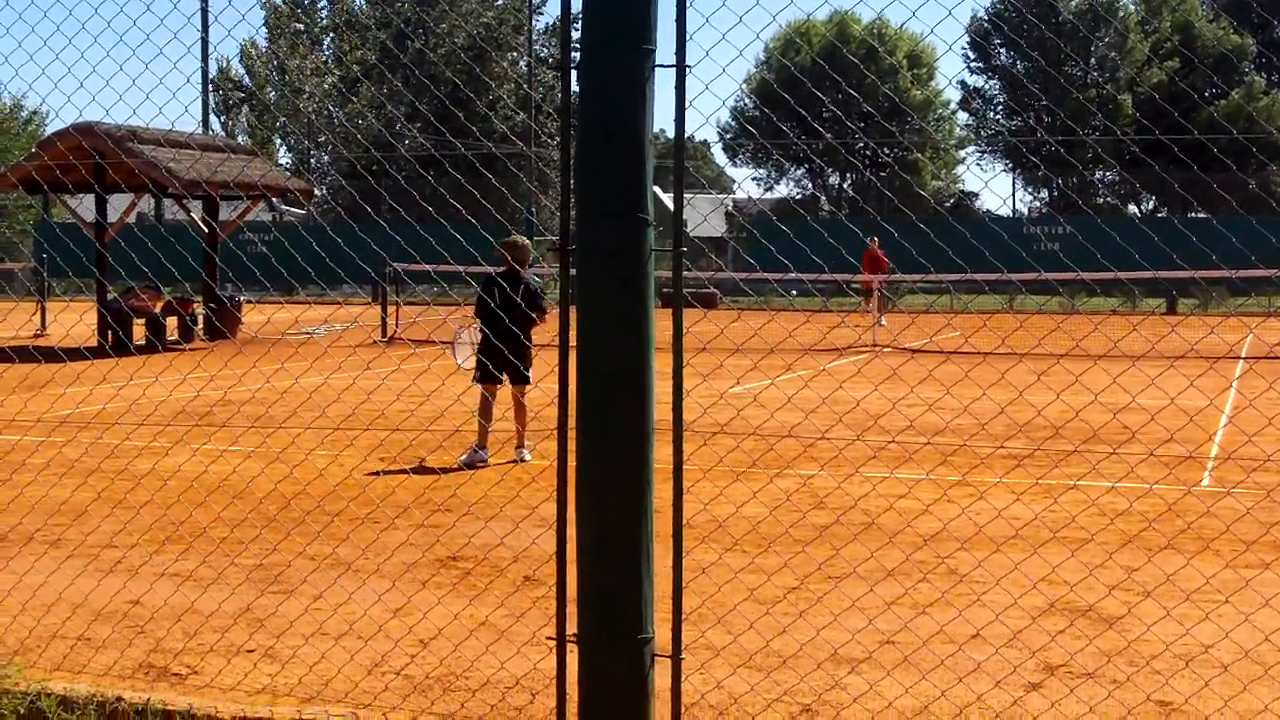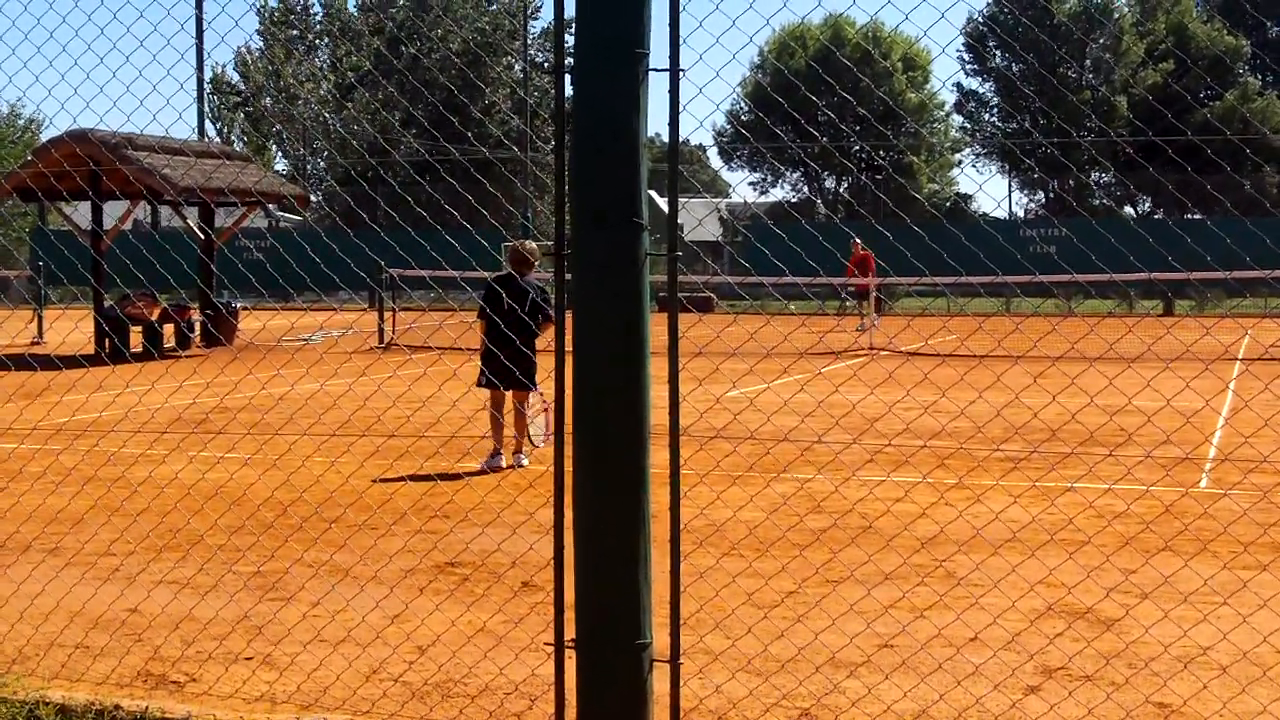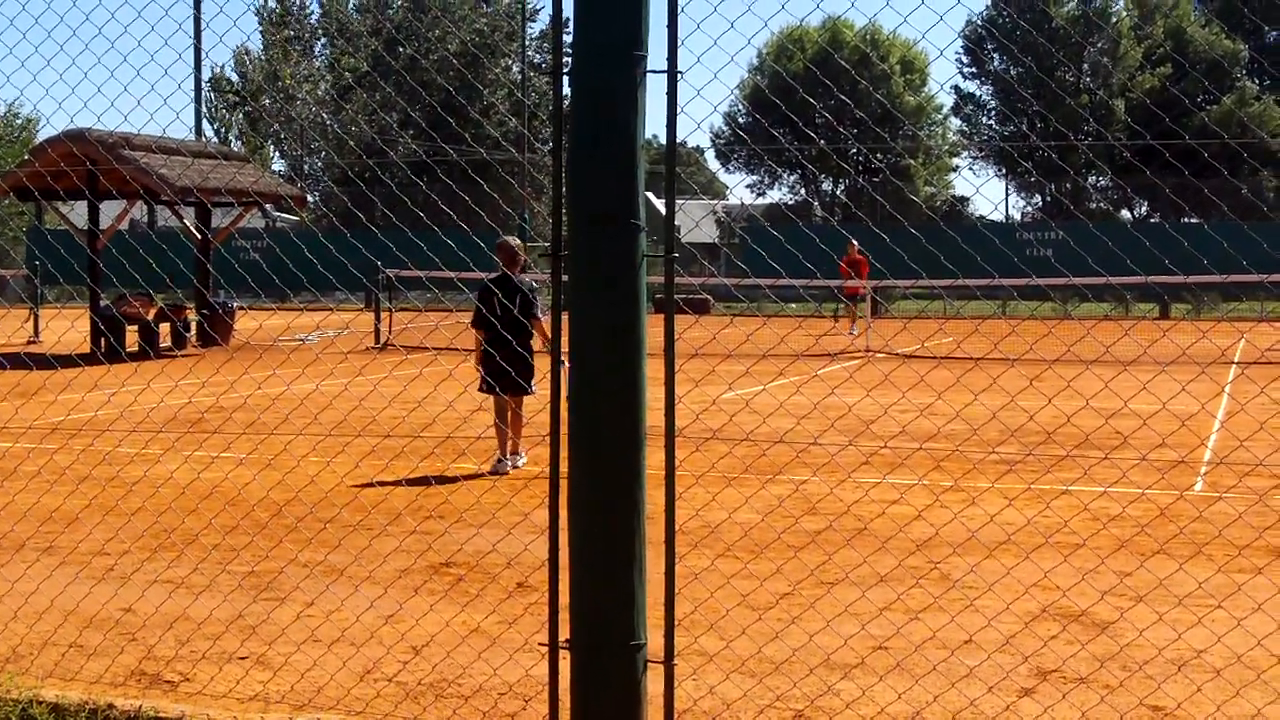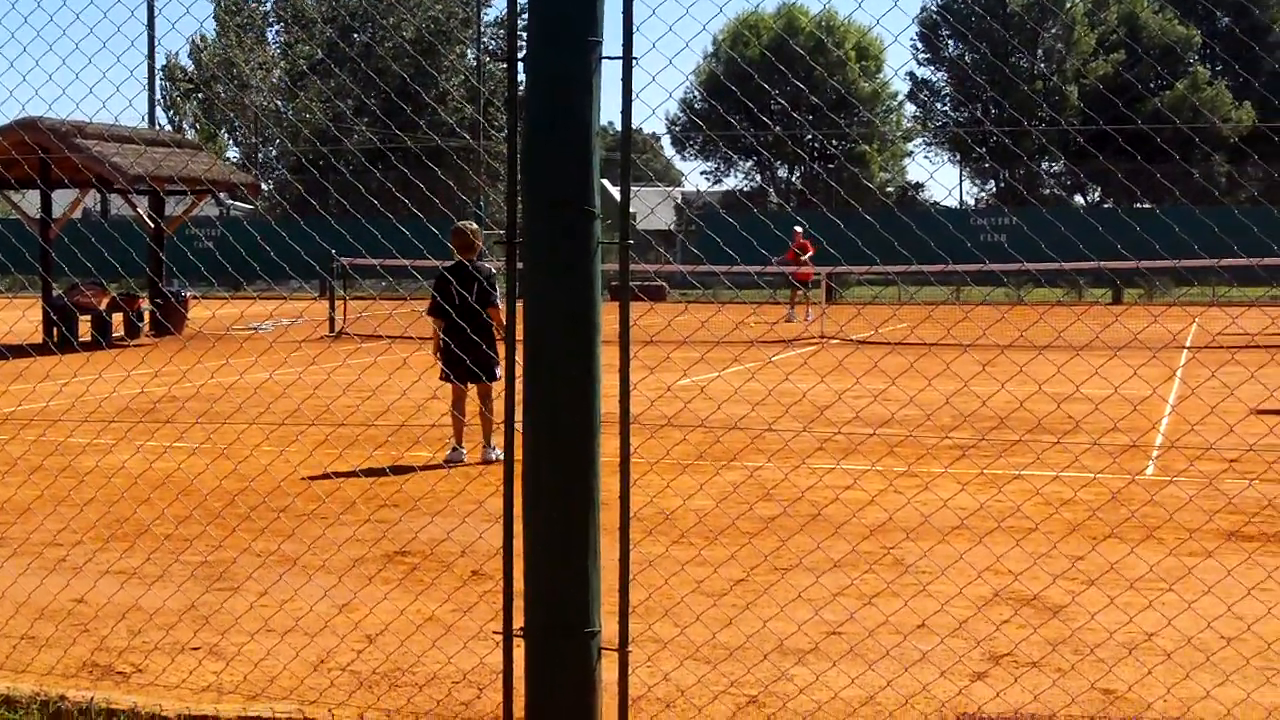
dt=0.4s
person 1, frame 1
left shoulder: (491, 280)
right shoulder: (531, 283)
left elbow: (480, 315)
right elbow: (541, 315)
right wrist: (524, 326)
left hip: (492, 344)
right hip: (519, 345)
left knee: (487, 397)
right knee: (519, 397)
left ankle: (481, 448)
right ankle: (522, 447)
person 1, frame 2
left shoulder: (495, 283)
right shoulder: (537, 288)
left elbow: (484, 318)
right elbow: (547, 321)
left wrist: (484, 343)
right wrist: (530, 336)
left hip: (496, 349)
right hip: (523, 351)
left knee: (496, 402)
right knee: (520, 403)
left ankle: (497, 452)
right ankle: (519, 453)
person 1, frame 3
left shoulder: (488, 287)
right shoulder: (527, 286)
left elbow: (479, 326)
right elbow: (535, 319)
left wrist: (478, 352)
right wrist: (546, 337)
left hip: (494, 353)
right hip: (520, 353)
left knee: (501, 406)
right knee: (517, 406)
left ankle: (503, 458)
right ankle: (515, 453)
person 1, frame 4
left shoulder: (445, 274)
right shoulder: (486, 272)
left elbow: (438, 314)
right elbow: (492, 308)
left wrist: (437, 341)
right wrist: (503, 328)
left hip: (454, 342)
right hip: (482, 341)
left knee: (458, 395)
right knee: (485, 395)
left ankle: (458, 448)
right ankle: (488, 447)
